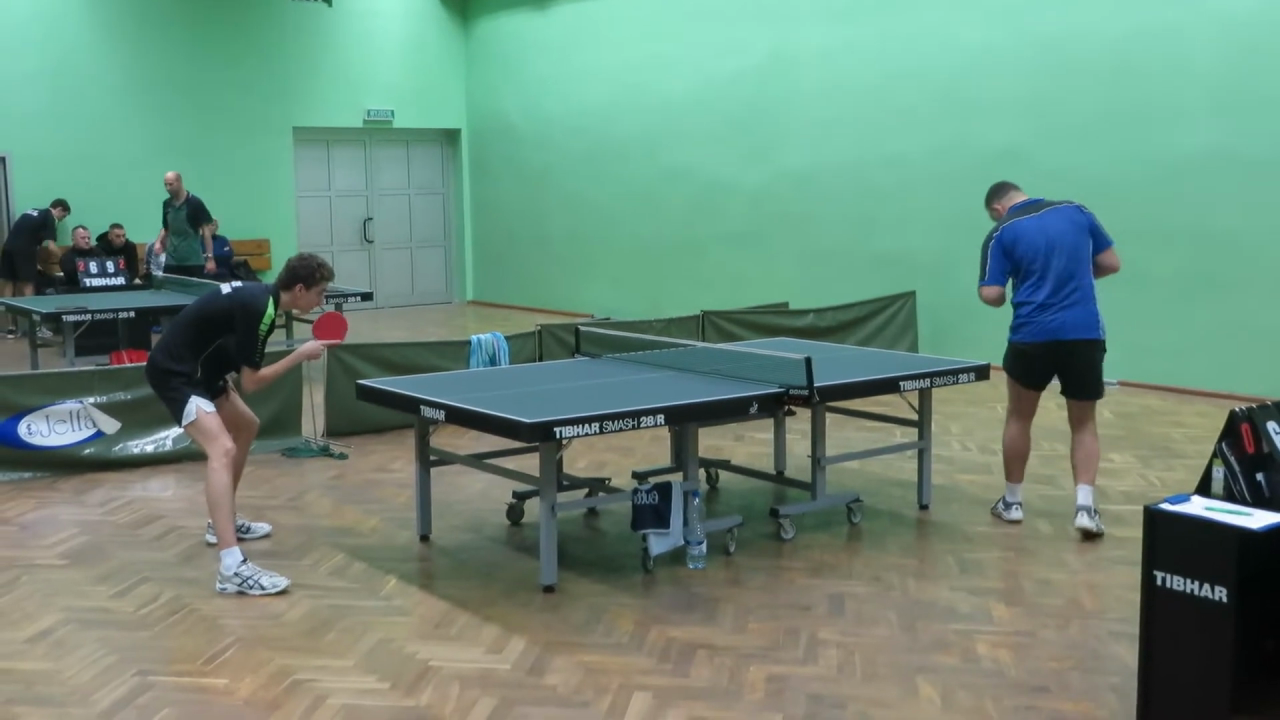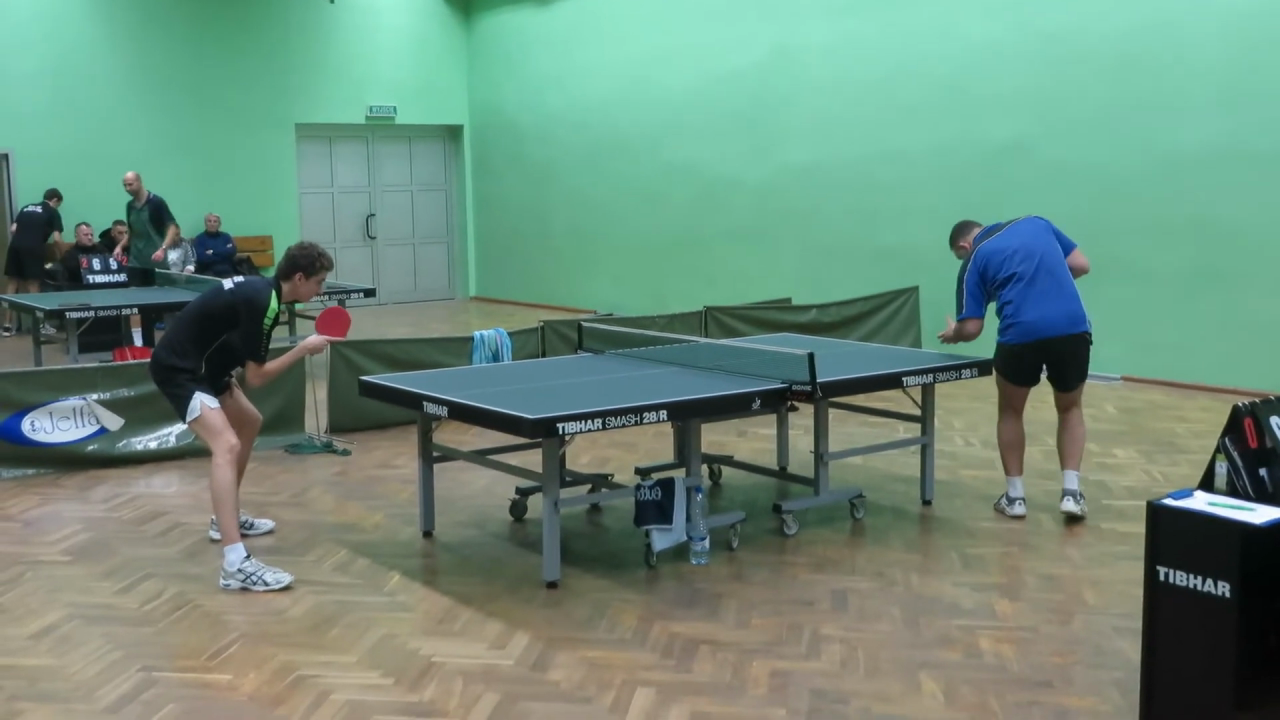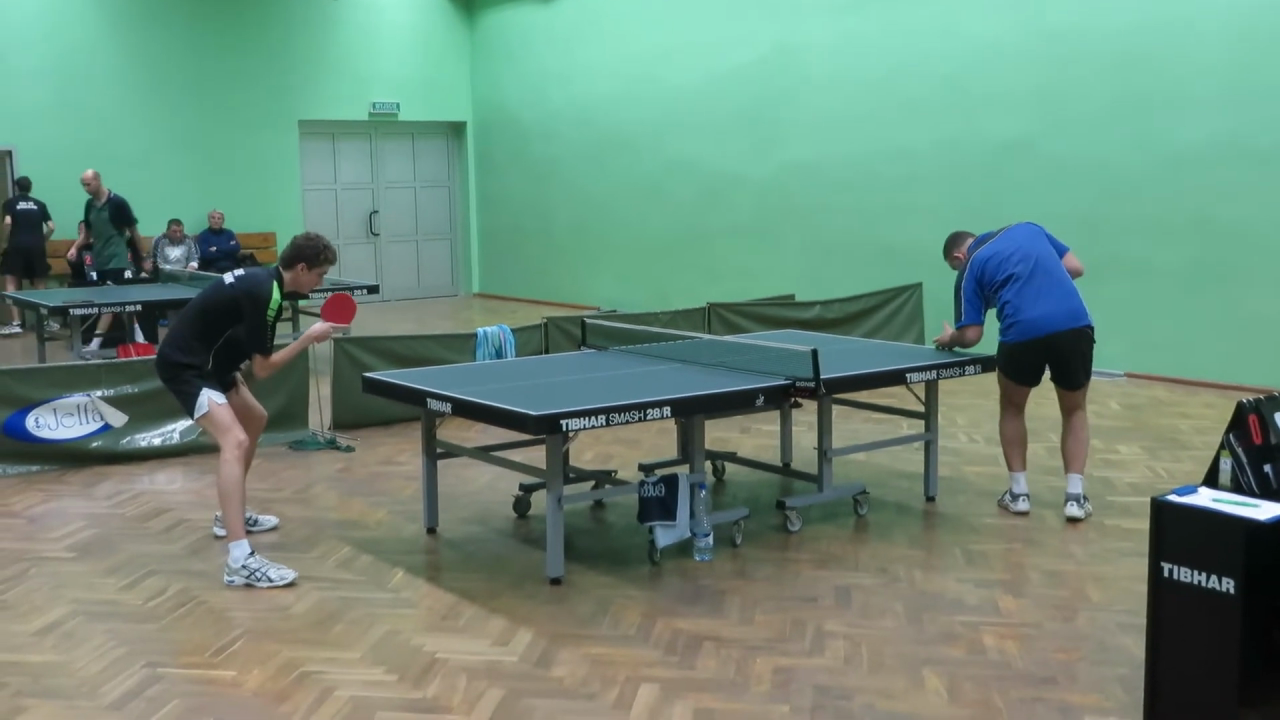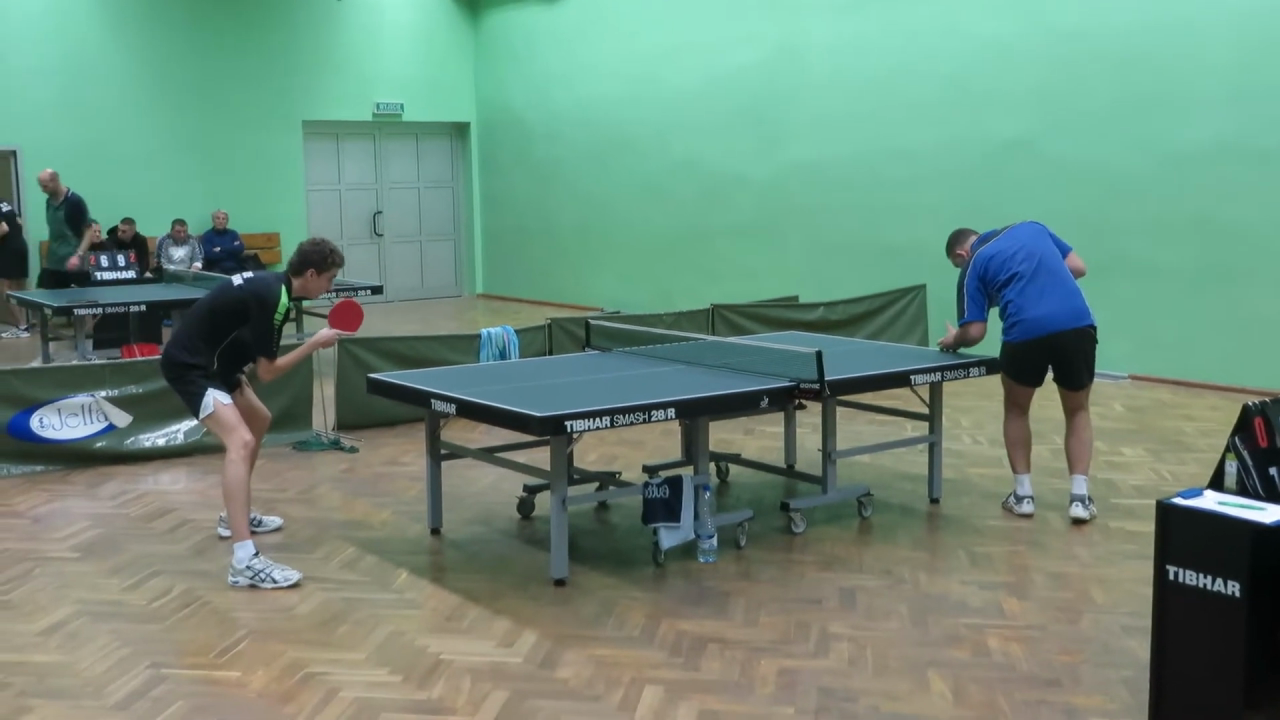
dt=0.4s
person 1, frame 1
left shoulder: (260, 296)
right shoulder: (258, 308)
right elbow: (250, 381)
left wrist: (223, 382)
right wrist: (301, 355)
left hip: (195, 369)
right hip: (173, 373)
left knee: (246, 427)
right knee: (222, 450)
left ankle: (223, 521)
right ankle: (232, 567)
person 1, frame 2
left shoulder: (262, 289)
right shoulder: (260, 302)
right elbow: (256, 376)
left wrist: (226, 378)
right wrist: (304, 348)
left hip: (198, 365)
right hip: (177, 369)
left knee: (250, 423)
right knee: (227, 446)
left ankle: (227, 518)
right ankle: (235, 564)
person 1, frame 3
left shoulder: (264, 280)
right shoulder: (263, 293)
right elbow: (263, 368)
left wrist: (231, 373)
right wrist: (310, 337)
left hip: (203, 360)
right hip: (183, 365)
left knee: (255, 420)
right knee: (235, 442)
left ankle: (231, 515)
right ankle: (240, 561)
person 1, frame 4
left shoulder: (272, 284)
right shoulder: (271, 297)
right elbow: (267, 371)
left wrist: (236, 375)
right wrist: (315, 343)
left hip: (208, 361)
right hip: (189, 365)
left knee: (259, 421)
right knee: (241, 442)
left ankle: (235, 516)
right ankle: (244, 561)
person 2, frame 1
left shoulder: (1001, 233)
right shoulder: (1076, 212)
left elbow: (991, 295)
right elbow: (1110, 263)
left wrist: (1016, 290)
left hip: (1031, 336)
right hip: (1084, 333)
left knee: (1018, 418)
right knee: (1084, 423)
left ankle: (1012, 501)
right ankle: (1085, 506)
person 2, frame 2
left shoulder: (973, 261)
right shoulder: (1037, 224)
left elbow: (972, 327)
right elbow: (1081, 265)
left wrist: (954, 334)
left hip: (1021, 334)
right hip: (1073, 328)
left knee: (1010, 411)
right knee: (1070, 409)
left ankle: (1015, 496)
right ankle: (1071, 491)
person 2, frame 3
left shoulder: (970, 269)
right shoulder: (1028, 228)
left elbow: (971, 335)
right elbow: (1075, 268)
left wrist: (950, 339)
left hip: (1023, 333)
right hip: (1075, 325)
left knee: (1012, 408)
right knee: (1074, 411)
left ankle: (1018, 492)
right ankle: (1075, 496)
person 2, frame 4
left shoulder: (973, 266)
right shoulder: (1032, 228)
left elbow: (974, 332)
right elbow: (1078, 268)
left wrist: (954, 340)
left hip: (1025, 332)
right hip: (1077, 325)
left knee: (1016, 410)
right knee: (1077, 411)
left ankle: (1022, 494)
right ankle: (1080, 496)
